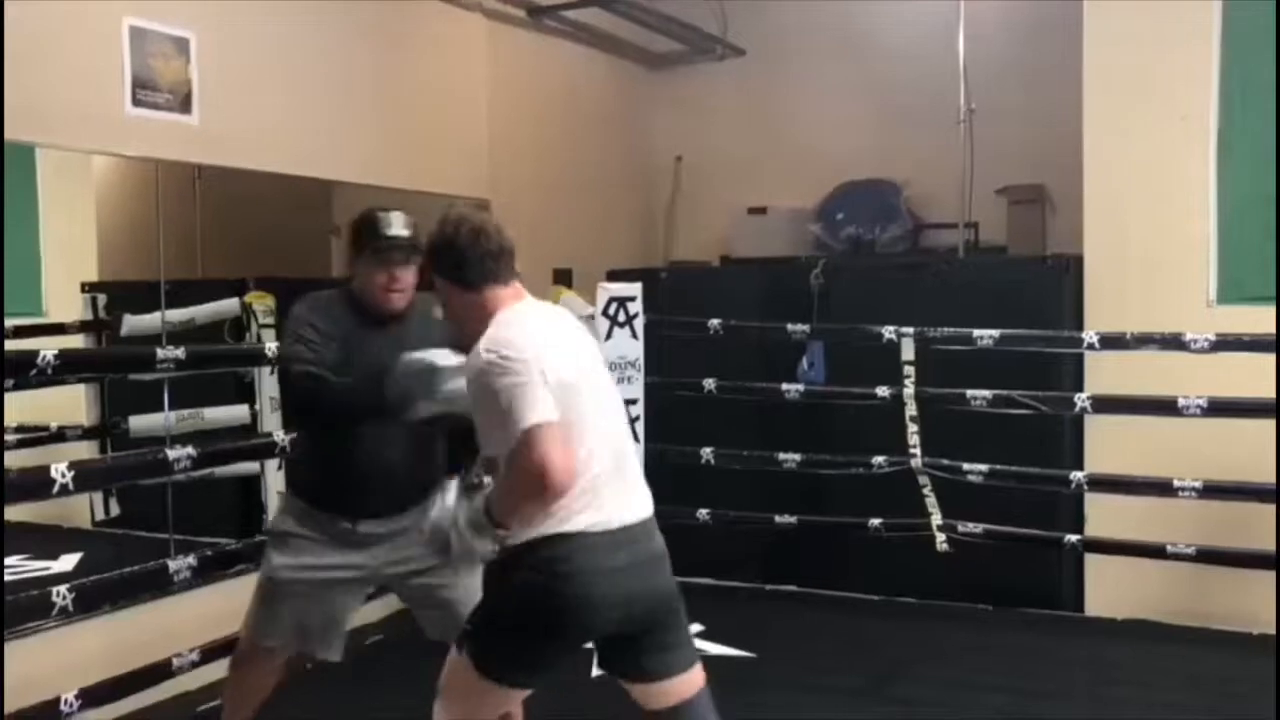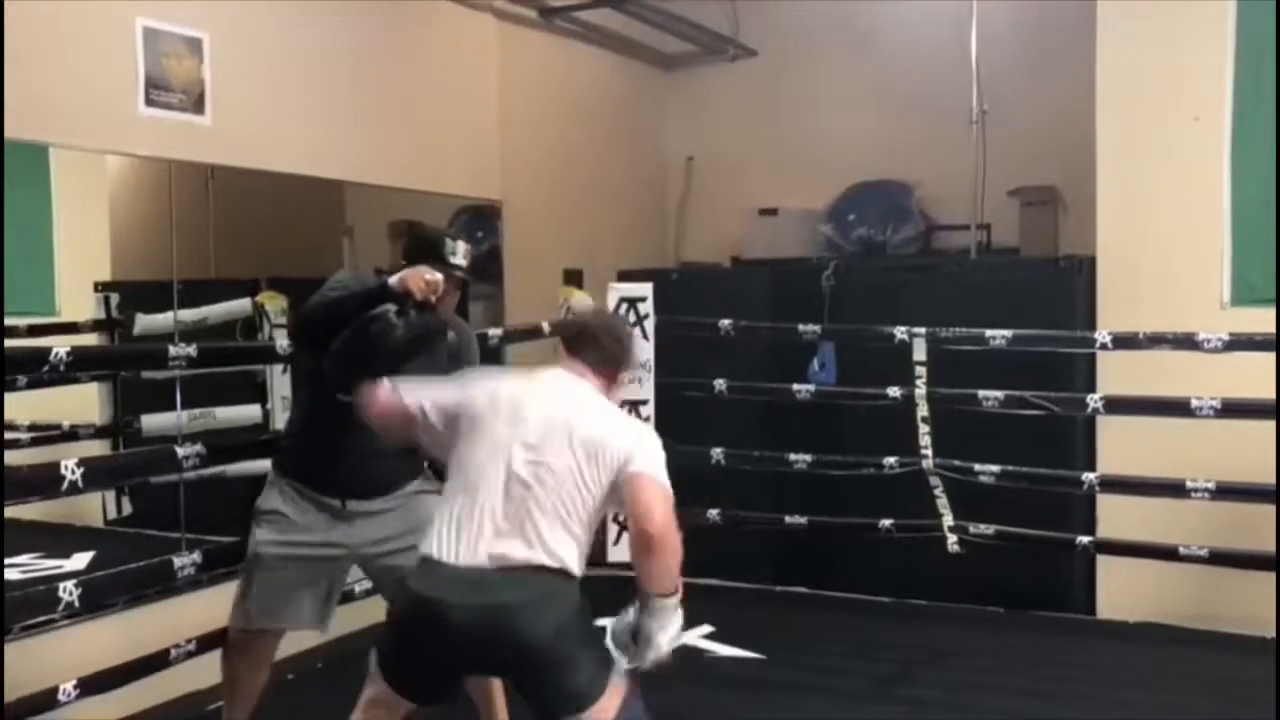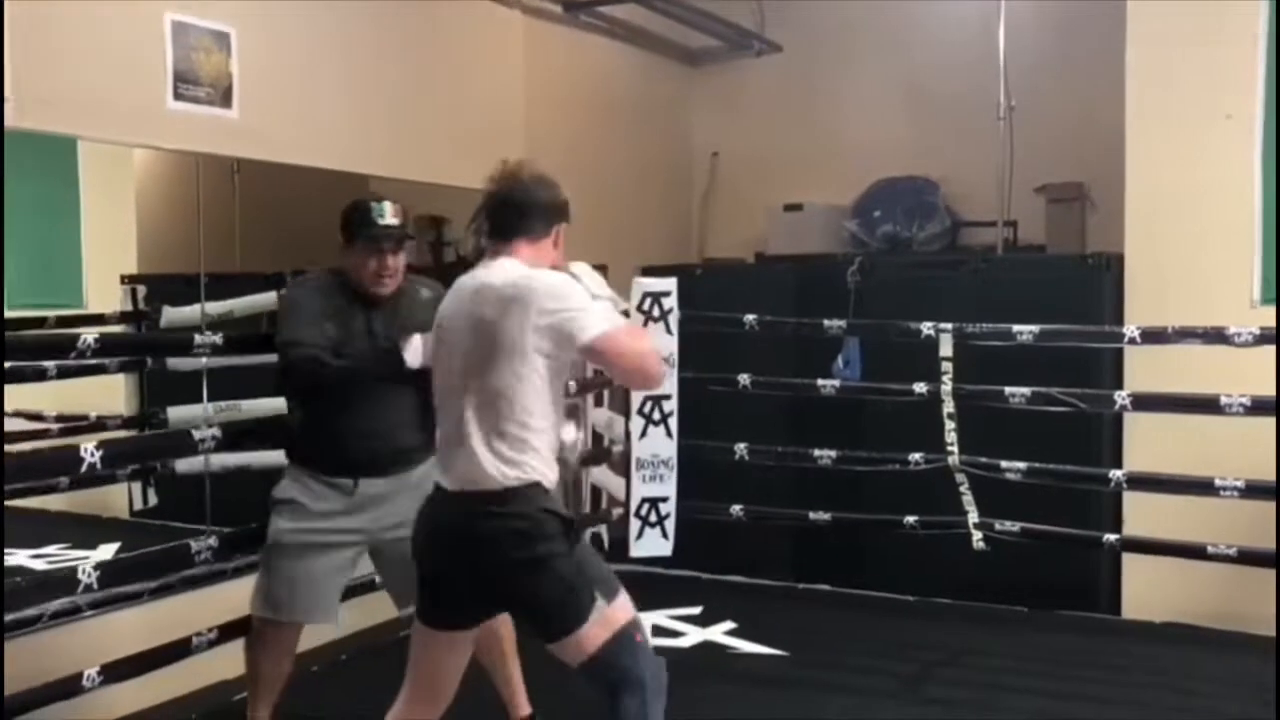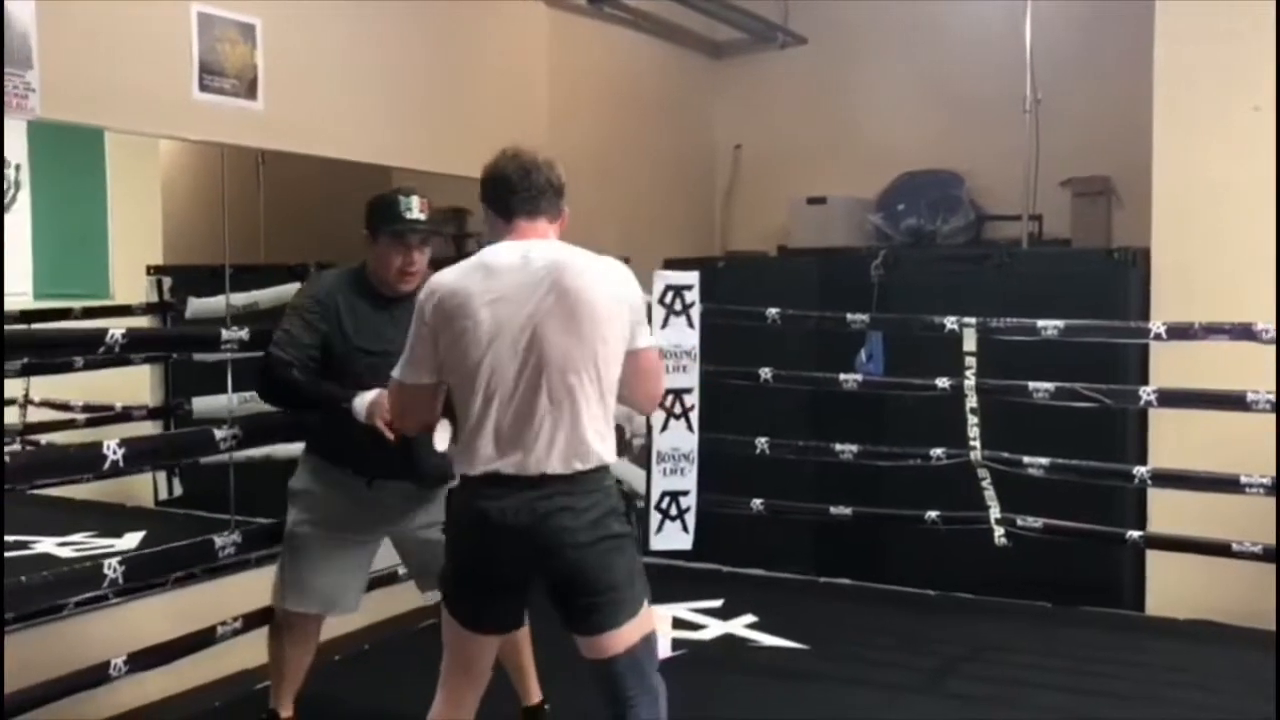
dt=0.7s
person 1, frame 1
left shoulder: (440, 319)
right shoulder: (317, 314)
right elbow: (305, 399)
right wrist: (407, 385)
left hip: (419, 513)
right hip: (321, 521)
right knee: (264, 646)
person 1, frame 2
left shoulder: (456, 337)
right shoulder: (357, 291)
right elbow: (307, 326)
right wrist: (391, 289)
left hip: (401, 499)
right hip: (305, 499)
right knee: (253, 628)
person 1, frame 3
left shoulder: (430, 298)
right shoulder: (310, 295)
right elbow: (301, 375)
right wrist: (401, 359)
left hip: (412, 479)
right hip: (322, 487)
right knee: (275, 615)
person 1, frame 4
right shoulder: (326, 295)
right elbow: (275, 379)
right wrist: (356, 404)
left hip: (430, 478)
right hip: (336, 479)
right knee: (298, 605)
person 2, frame 1
left shoulder: (499, 355)
right shoulder: (558, 322)
left elbow: (548, 473)
left wrist: (482, 515)
left hip: (558, 569)
right hip: (640, 556)
person 2, frame 2
left shoulder: (488, 388)
right shoulder: (628, 432)
left elbow: (377, 406)
right elbow: (658, 530)
left wrist: (433, 440)
right wrist: (659, 608)
left hip: (438, 597)
right hip: (542, 604)
person 2, frame 3
left shoulder: (458, 299)
right shoulder: (545, 291)
right elbow: (646, 371)
right wrist: (599, 298)
left hip: (448, 520)
right hip: (519, 521)
person 2, frame 4
left shoulder: (446, 290)
right shoulder: (611, 278)
left elbow: (408, 419)
right elbow: (648, 397)
left hip: (487, 509)
right hip: (582, 504)
